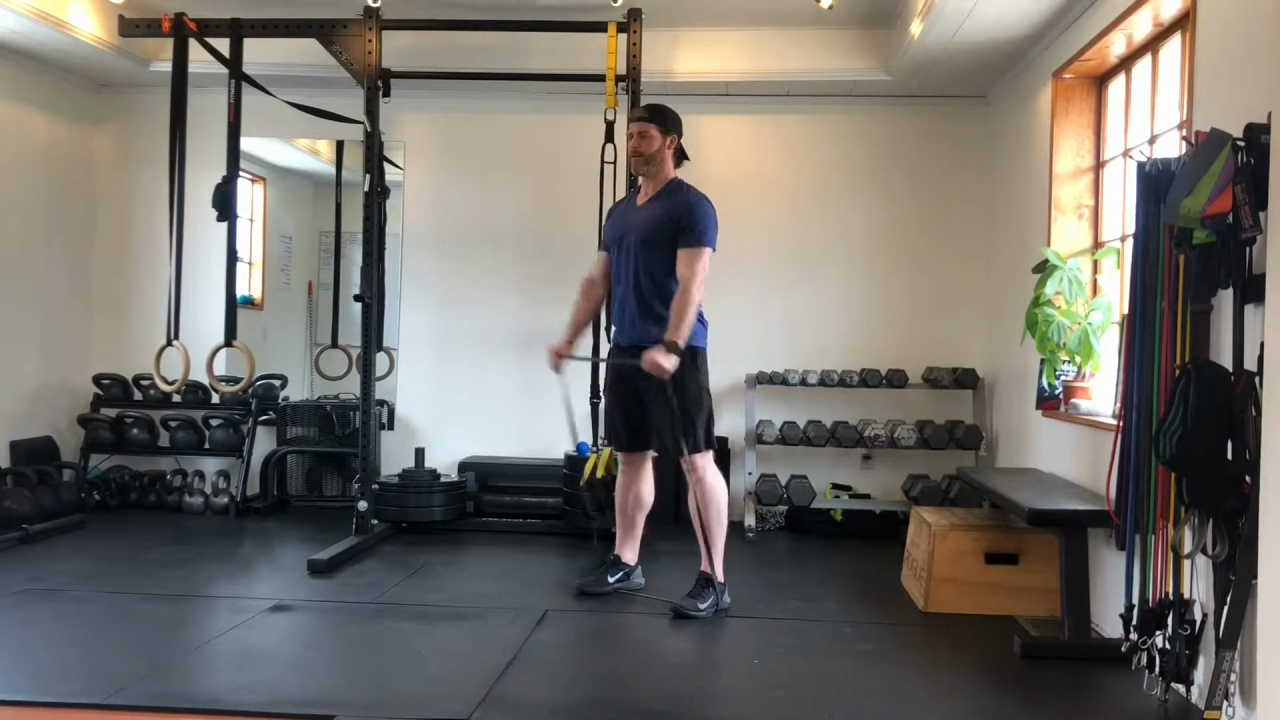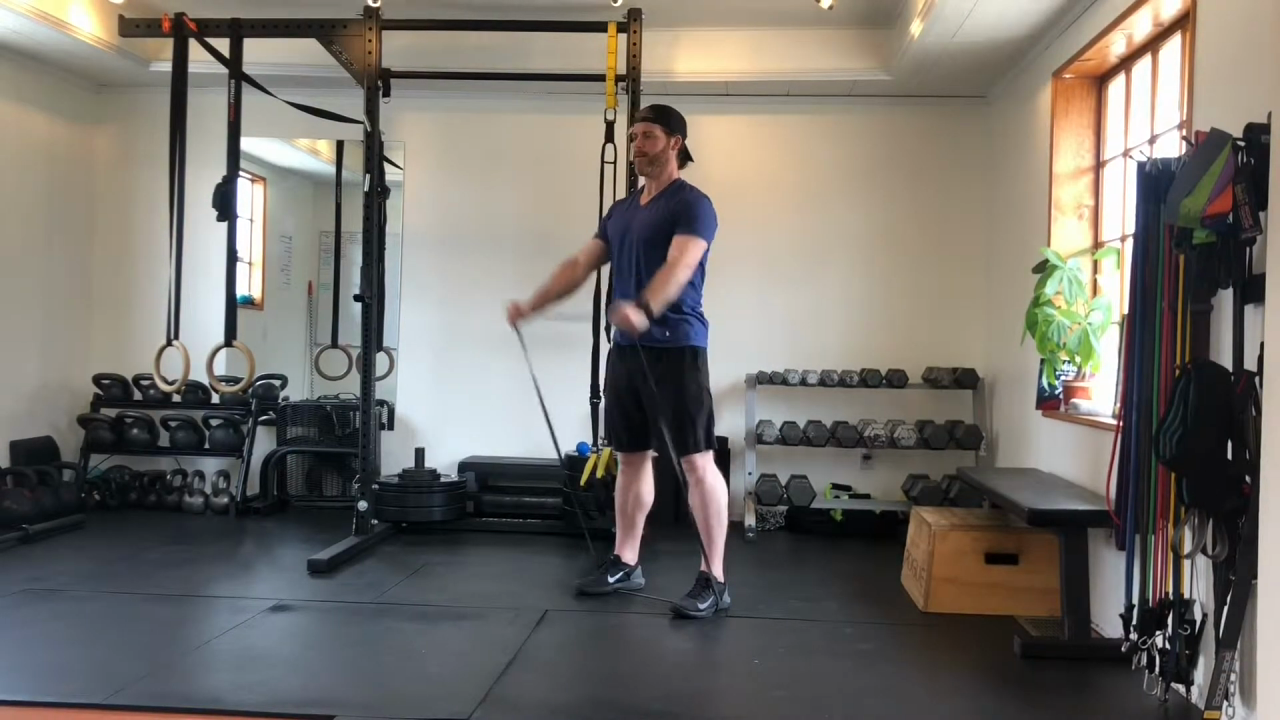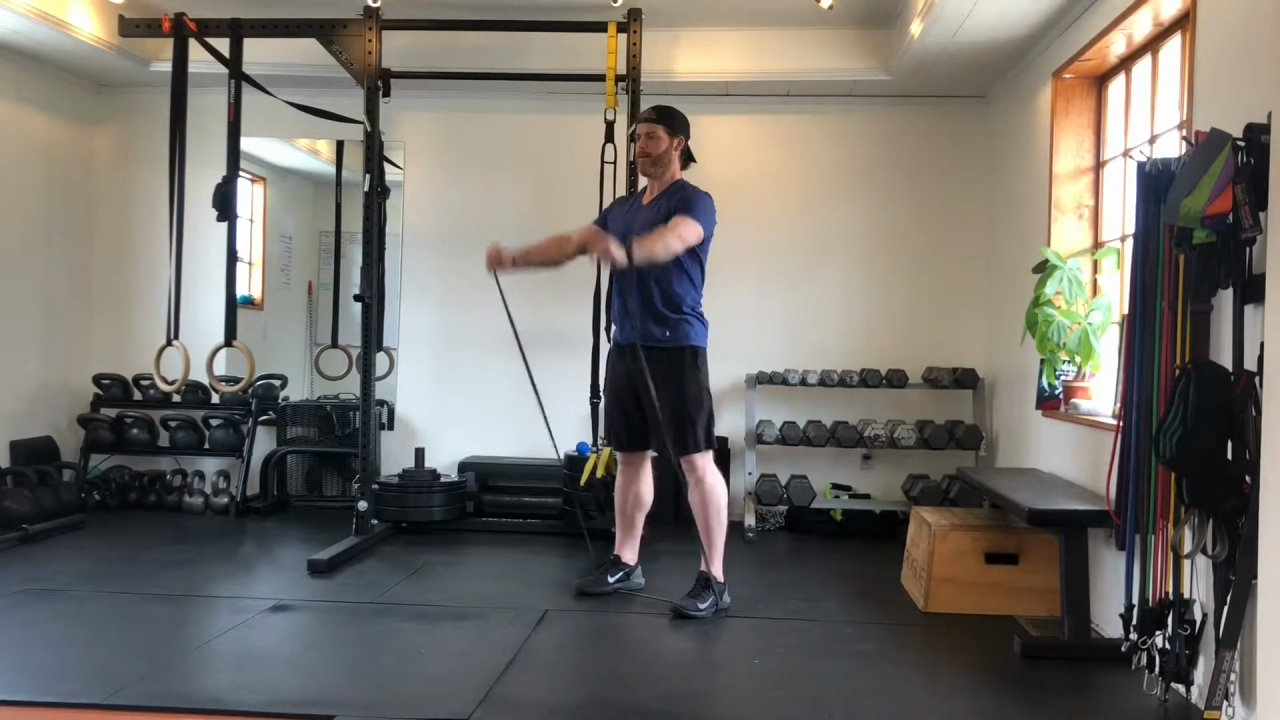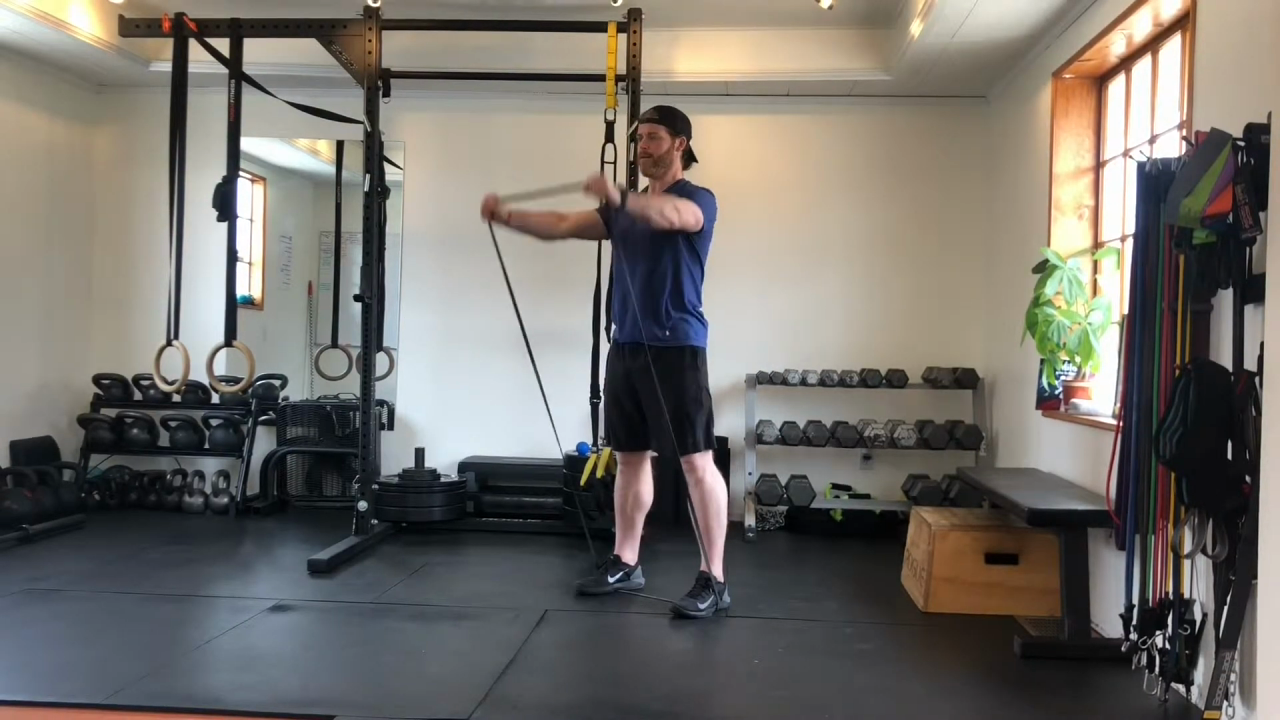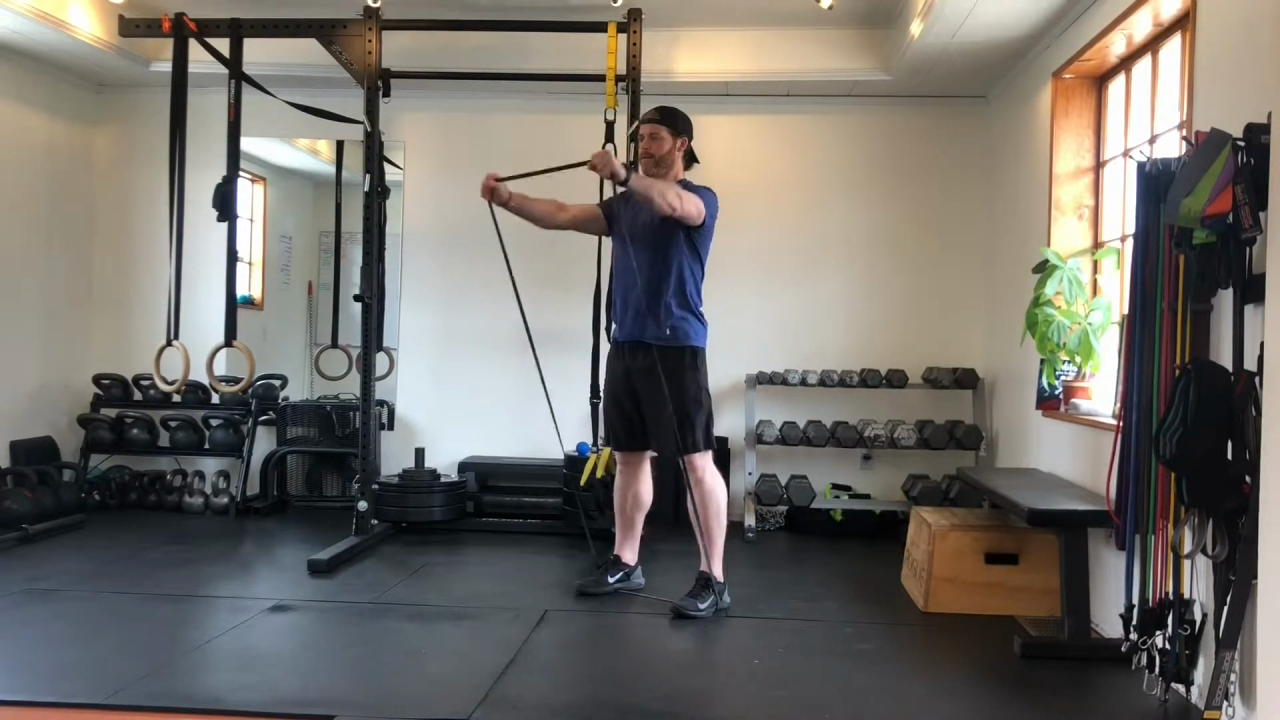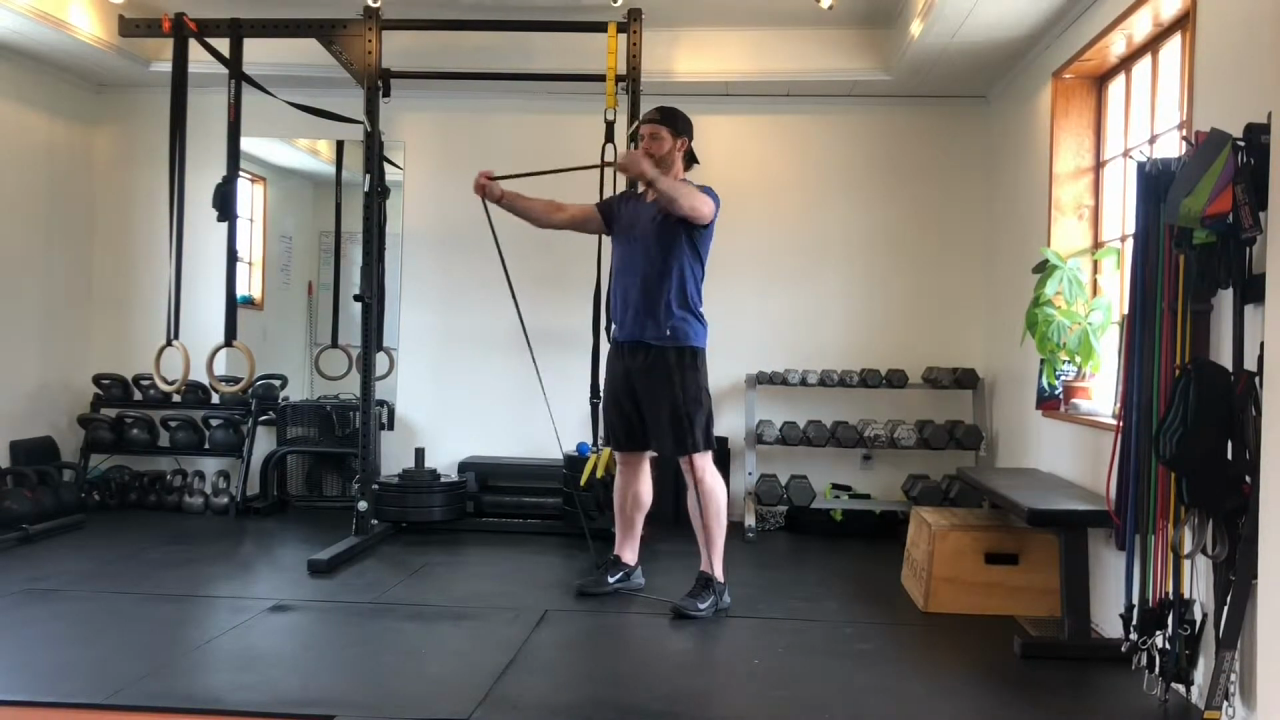
dt=0.1s
person 1, frame 1
left shoulder: (691, 206)
right shoulder: (619, 211)
left elbow: (692, 283)
right elbow: (599, 279)
left wrist: (671, 346)
right wrist: (570, 338)
left hip: (672, 354)
right hip: (625, 350)
left knee: (696, 461)
right knee: (630, 457)
left ankle: (712, 578)
right ankle: (624, 562)
person 1, frame 2
left shoulder: (692, 204)
right shoulder: (622, 210)
left elbow: (679, 267)
right elbow: (581, 264)
left wrist: (642, 309)
right wrist: (534, 304)
left hip: (673, 349)
right hip: (624, 350)
left knee: (696, 460)
right knee: (632, 456)
left ankle: (713, 579)
right ankle: (624, 562)
person 1, frame 3
left shoulder: (694, 202)
right shoulder: (621, 209)
left elbow: (669, 240)
right elbow: (569, 244)
left wrist: (624, 252)
right wrist: (514, 258)
left hip: (676, 348)
right hip: (625, 348)
left knee: (696, 460)
right knee: (630, 457)
left ankle: (713, 579)
right ankle: (625, 562)
person 1, frame 4
left shoulder: (696, 200)
right shoulder: (624, 208)
left elbow: (667, 214)
right elbow: (563, 225)
left wrist: (619, 199)
right wrist: (509, 217)
left hip: (675, 348)
right hip: (625, 347)
left knee: (696, 460)
right knee: (630, 457)
left ankle: (713, 579)
right ankle: (625, 562)
person 1, frame 5
left shoulder: (694, 198)
right shoulder: (624, 207)
left elbow: (676, 204)
right elbow: (562, 216)
left wrist: (626, 176)
right wrist: (506, 198)
left hip: (675, 347)
right hip: (625, 347)
left knee: (696, 460)
right knee: (629, 457)
left ankle: (713, 579)
right ankle: (624, 563)
person 1, frame 6
left shoulder: (697, 198)
right shoulder: (624, 206)
left elbow: (694, 207)
right elbow: (558, 216)
left wrist: (651, 174)
right wrist: (499, 196)
left hip: (675, 347)
right hip: (624, 347)
left knee: (696, 461)
right knee: (629, 457)
left ankle: (713, 579)
right ankle: (625, 562)
